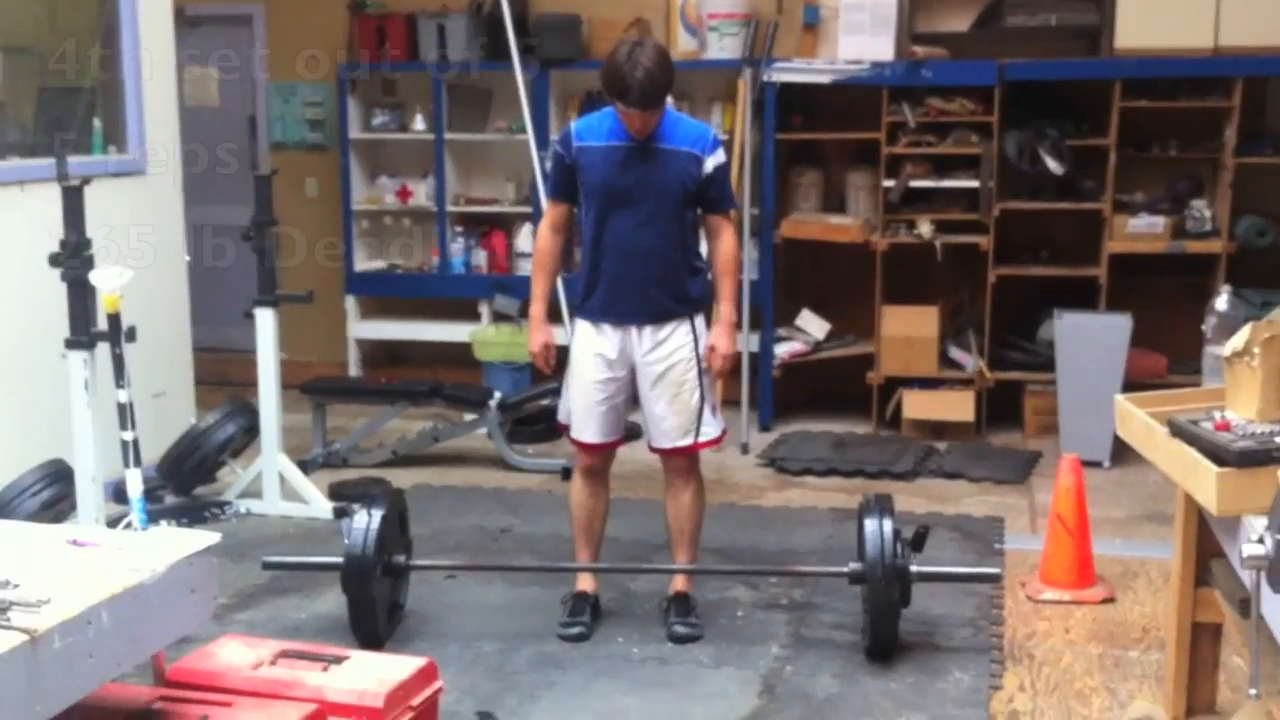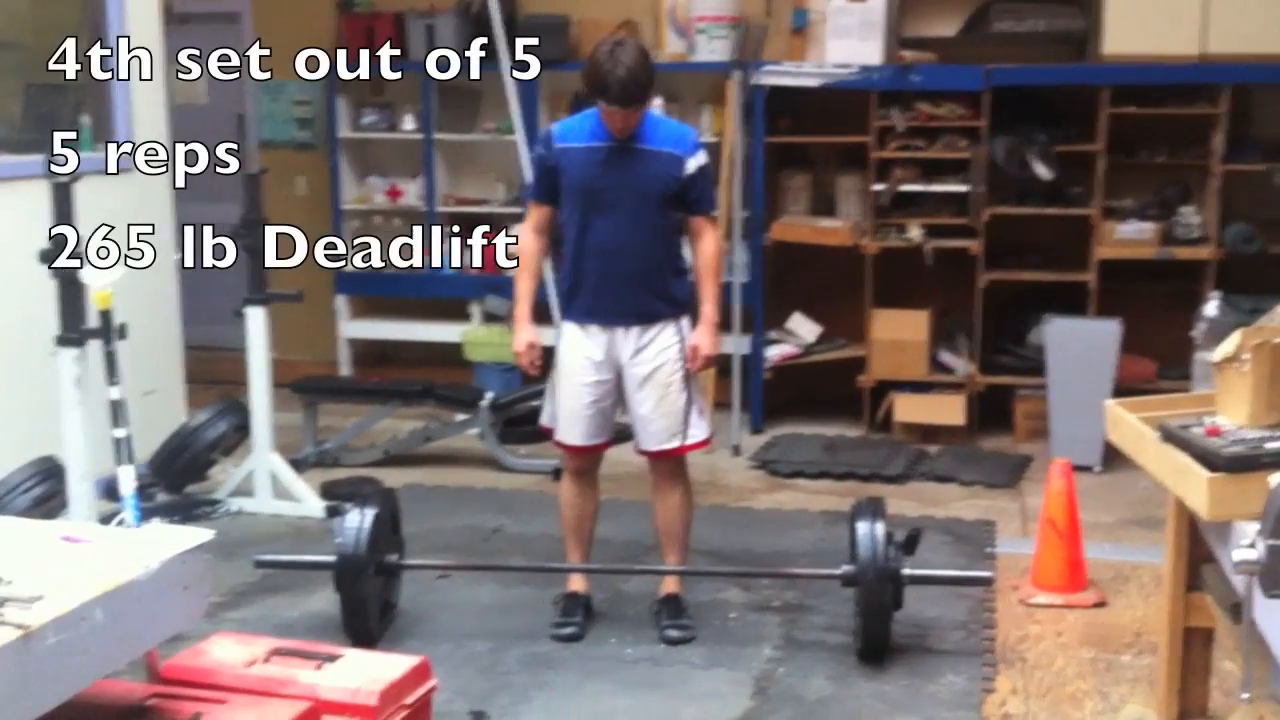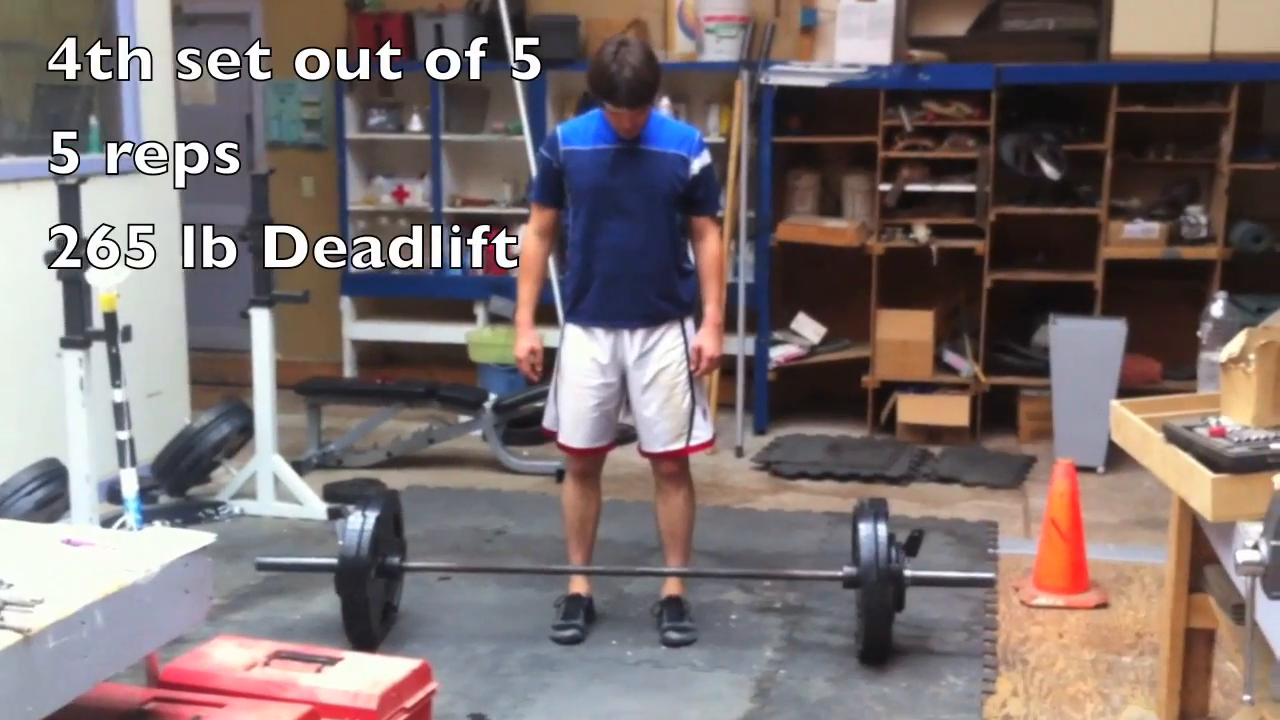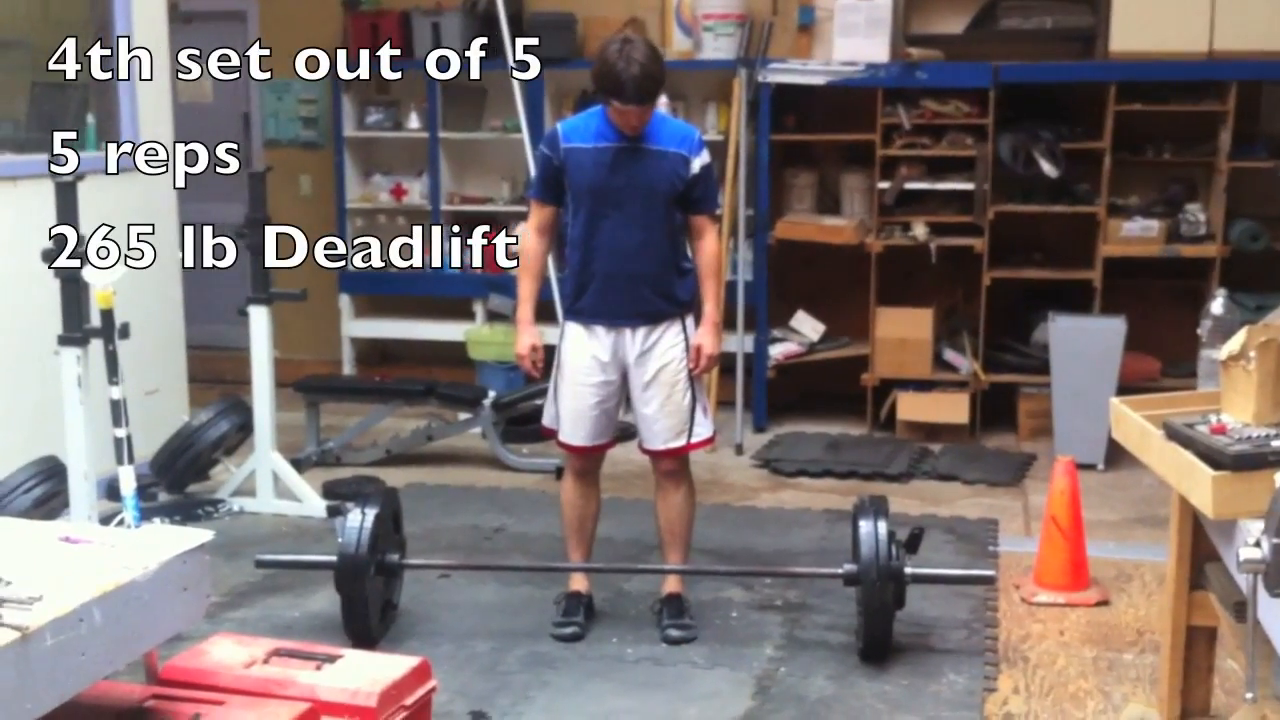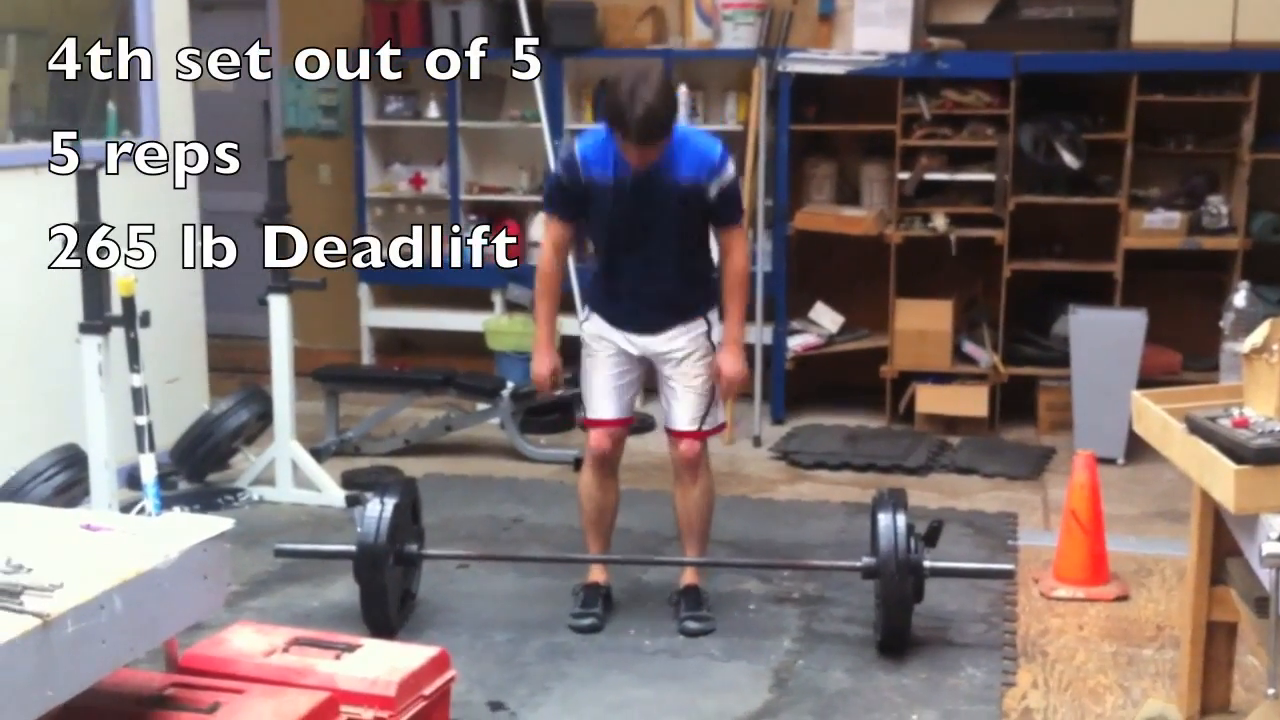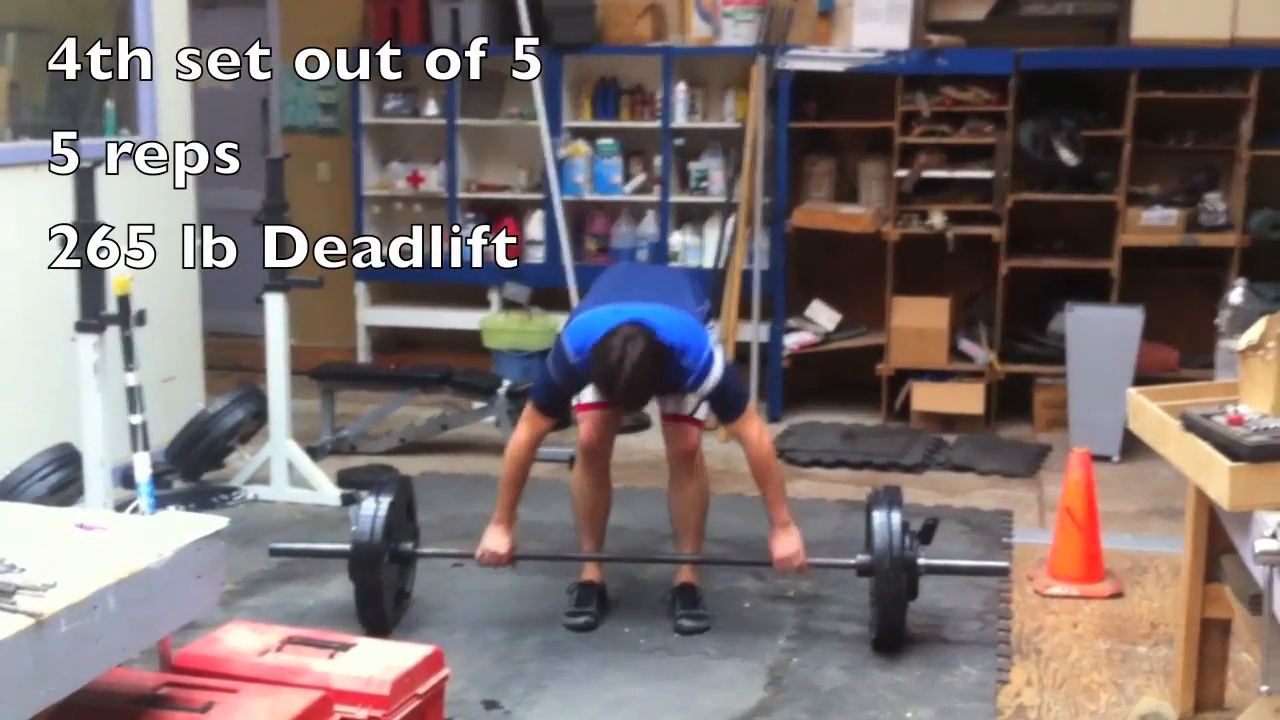
dt=0.5s
person 1, frame 1
left shoulder: (700, 145)
right shoulder: (577, 140)
left elbow: (722, 235)
right elbow: (553, 228)
left wrist: (725, 322)
right wrist: (537, 314)
left hip: (674, 324)
right hip: (597, 323)
left knee: (681, 457)
right knee: (589, 457)
left ankle: (681, 588)
right ankle: (585, 586)
person 1, frame 2
left shoulder: (682, 146)
right shoulder: (559, 141)
left elbow: (703, 235)
right elbow: (535, 230)
left wrist: (708, 321)
right wrist: (523, 317)
left hip: (661, 326)
right hip: (583, 325)
left knee: (668, 459)
right knee: (578, 458)
left ankle: (671, 589)
right ankle: (576, 586)
person 1, frame 3
left shoulder: (687, 147)
right shoulder: (564, 144)
left elbow: (706, 237)
right elbow: (539, 234)
left wrist: (712, 323)
right wrist: (525, 323)
left hip: (664, 329)
right hip: (587, 328)
left knee: (671, 462)
right knee: (580, 460)
left ankle: (674, 591)
right ankle: (578, 588)
person 1, frame 4
left shoulder: (686, 145)
right shoulder: (564, 140)
left elbow: (704, 236)
right elbow: (538, 231)
left wrist: (711, 322)
right wrist: (525, 320)
left hip: (665, 328)
right hip: (586, 326)
left knee: (671, 461)
right knee: (581, 459)
left ankle: (673, 588)
right ankle: (577, 585)
person 1, frame 5
left shoulder: (708, 159)
right shoulder: (580, 157)
left elbow: (734, 249)
right elbow: (554, 248)
left wrist: (733, 343)
right wrist: (543, 343)
left hip: (687, 323)
right hip: (610, 321)
left knee: (689, 451)
right knee: (600, 448)
left ankle: (691, 581)
right ankle: (596, 577)
person 1, frame 6
left shoulder: (694, 353)
right shoulder: (576, 350)
left elbow: (754, 436)
right elbow: (525, 436)
left wrist: (783, 527)
right wrist: (500, 524)
right hip: (603, 336)
left knee: (685, 447)
right knee: (591, 442)
left ankle: (687, 580)
right ankle: (591, 576)
